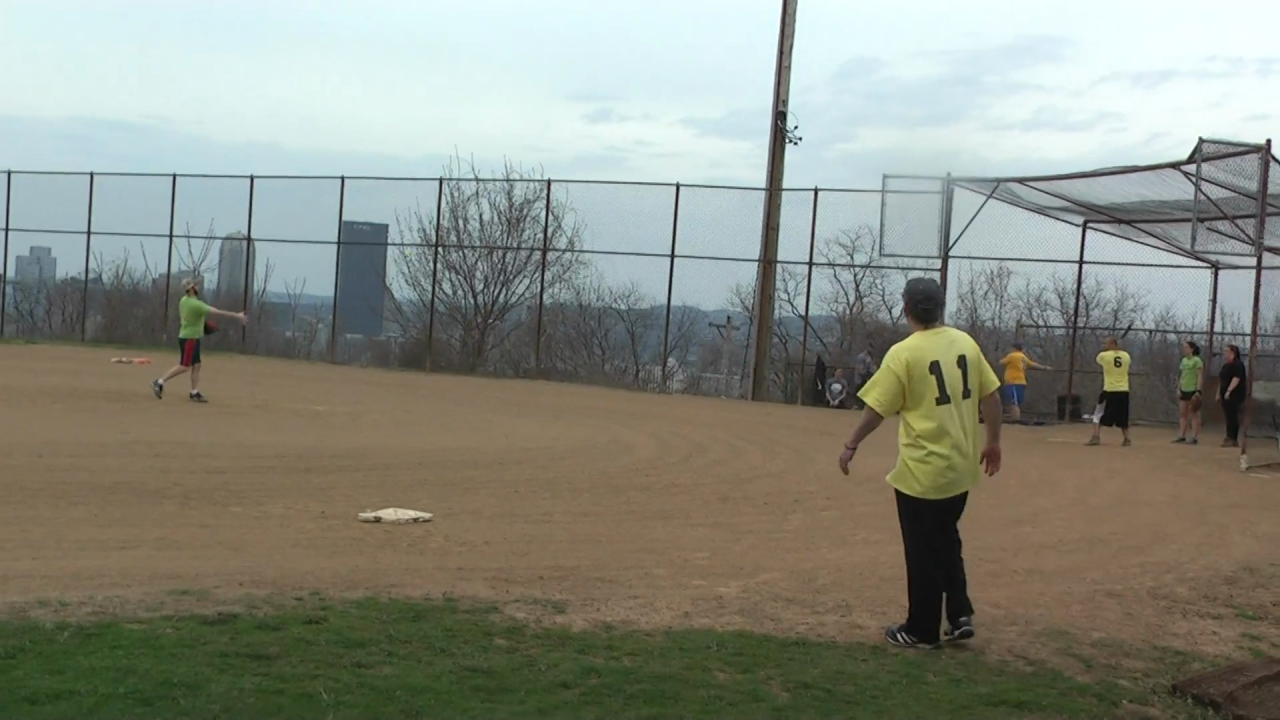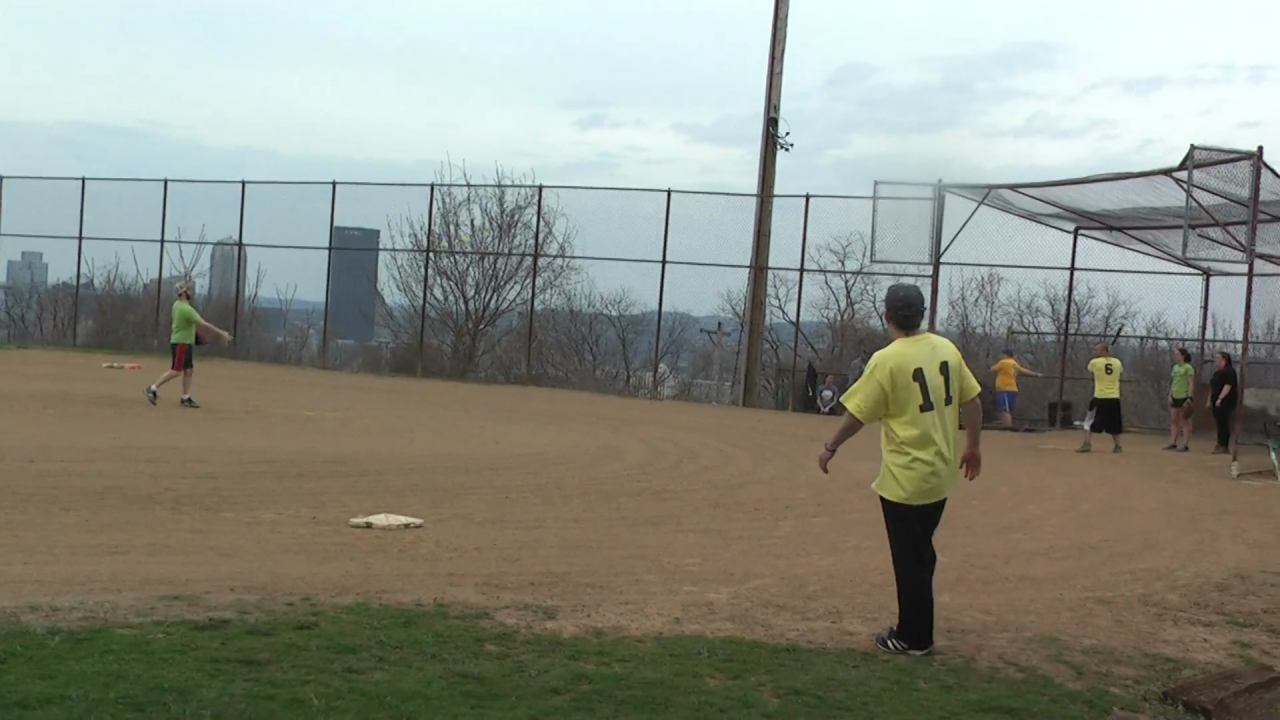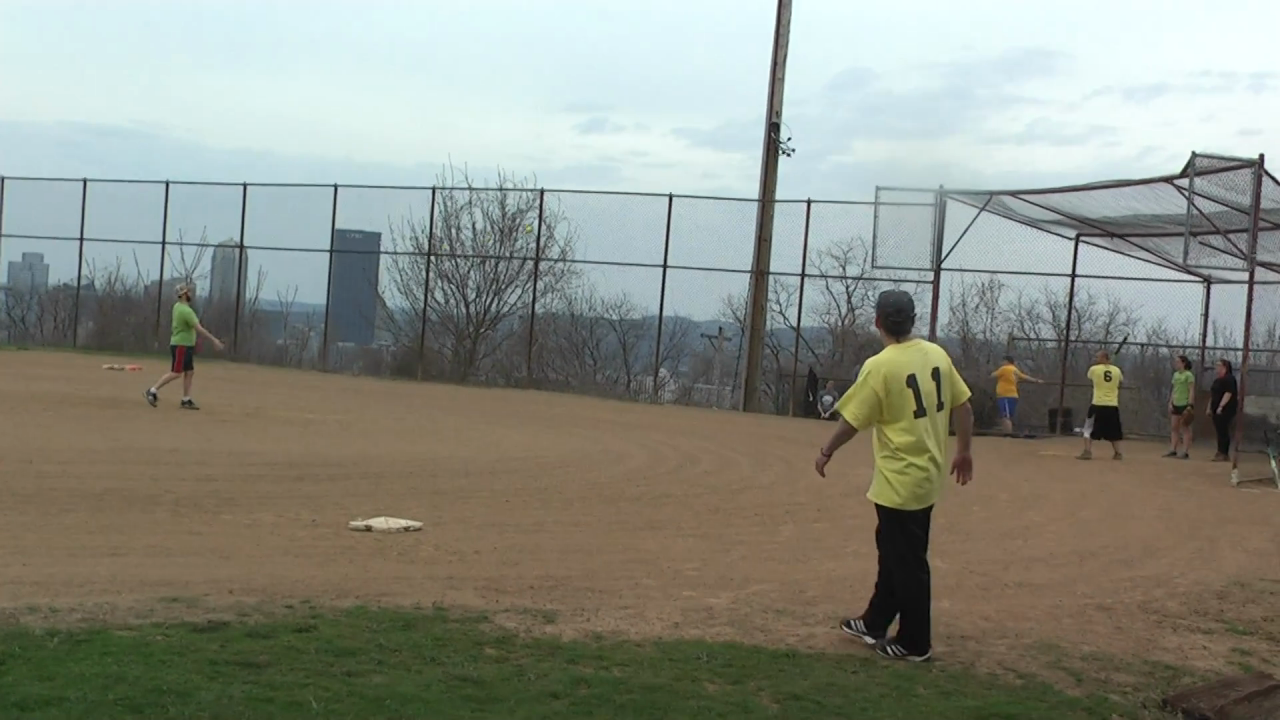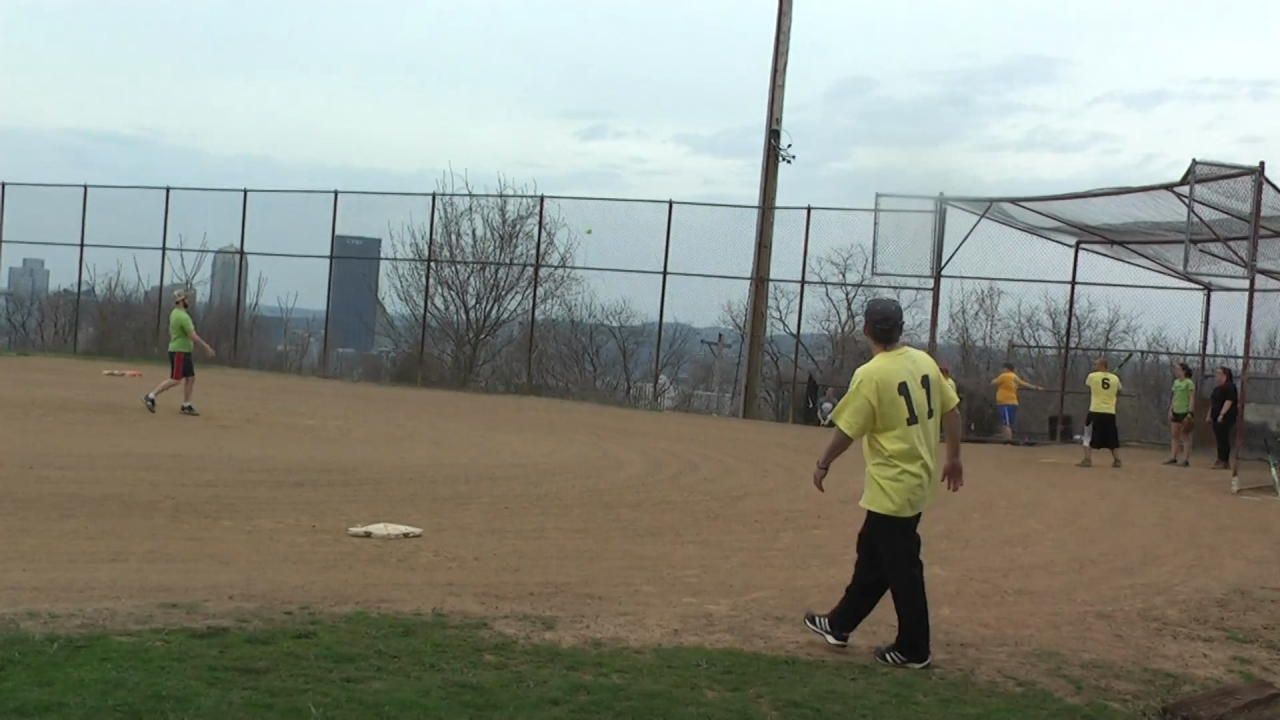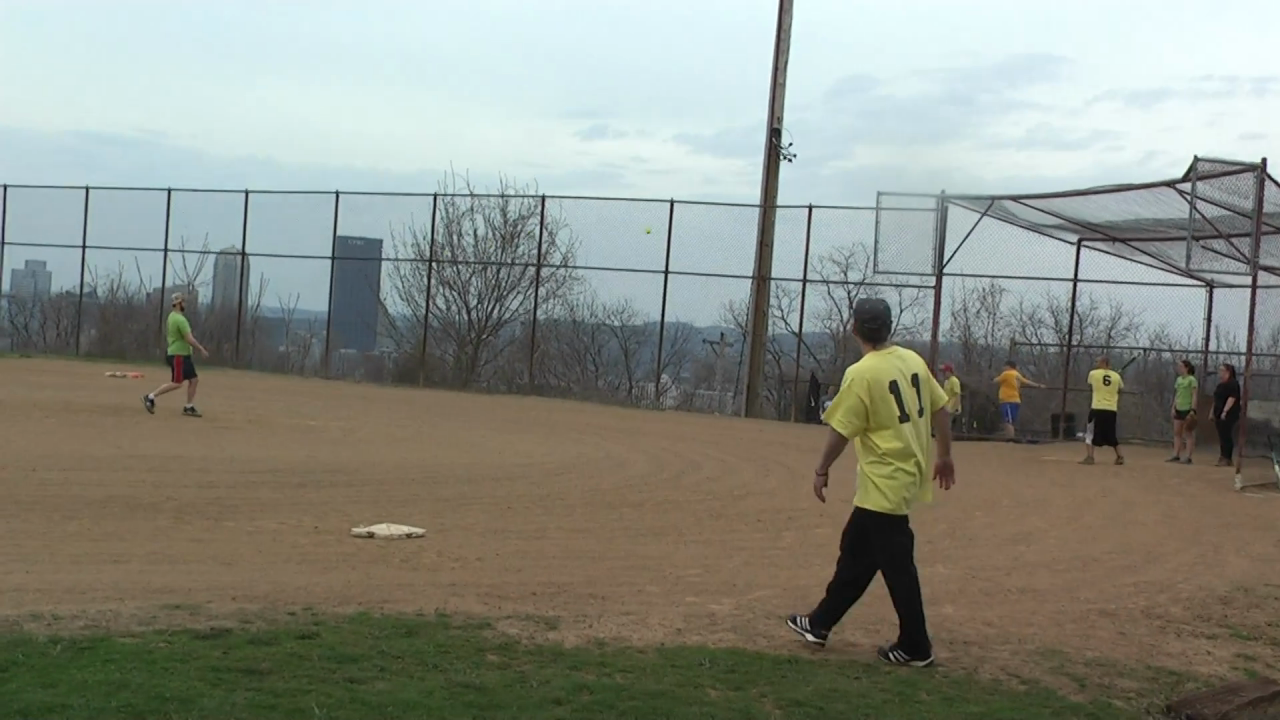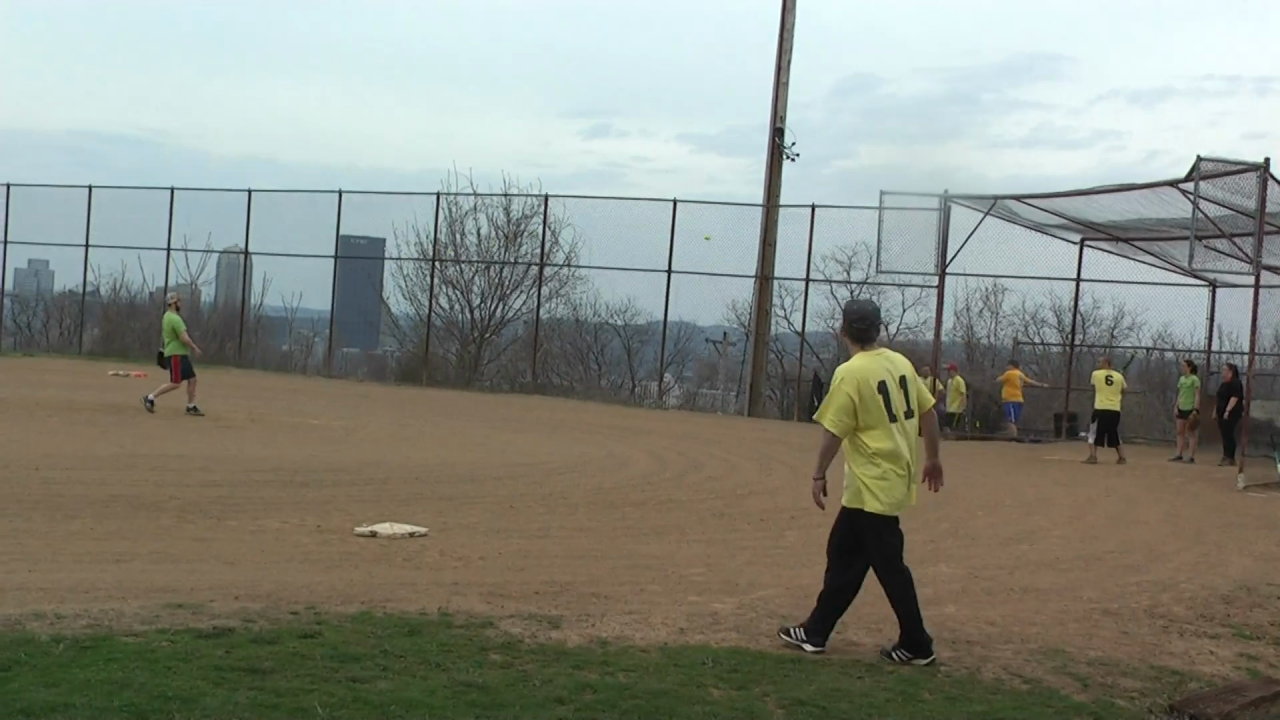
dt=0.1s
person 1, frame 1
left shoulder: (904, 353)
right shoulder: (966, 342)
left elbow: (878, 407)
right elbow: (991, 396)
left wrist: (851, 446)
right wrist: (992, 441)
left hip: (922, 470)
right hip: (961, 467)
left knee: (923, 551)
right knee: (946, 545)
left ankle: (923, 629)
right ankle: (960, 614)
person 1, frame 2
left shoulder: (886, 360)
right shoulder: (947, 349)
left elbow: (858, 413)
right elbow: (972, 401)
left wrist: (830, 447)
right wrist: (972, 446)
left hip: (905, 476)
right hip: (941, 473)
left knee: (909, 556)
right knee: (921, 550)
left ankle: (913, 635)
right ankle: (920, 628)
person 1, frame 3
left shoulder: (879, 366)
right shoulder: (937, 354)
left elbow: (853, 421)
right elbow: (961, 406)
left wrist: (826, 451)
right wrist: (963, 451)
left hip: (899, 480)
right hip: (929, 474)
left knee: (905, 561)
right knee: (894, 550)
left ankle: (914, 641)
right ankle: (875, 623)
person 1, frame 4
left shoulder: (870, 374)
right shoulder: (925, 362)
left elbow: (847, 430)
right elbow: (950, 412)
left wrist: (823, 464)
right wrist: (953, 458)
left hip: (891, 487)
right hip: (918, 480)
left knee: (902, 566)
right knee: (871, 555)
left ankle: (913, 648)
right ankle: (840, 623)
person 1, frame 5
left shoulder: (860, 374)
right shoulder: (914, 361)
left elbow: (842, 431)
right elbow: (940, 410)
left wrist: (821, 470)
right wrist: (944, 456)
left hip: (883, 484)
right hip: (909, 478)
left knee: (896, 565)
right knee: (857, 552)
left ankle: (916, 647)
right ankle: (820, 623)
person 1, frame 6
left shoulder: (850, 373)
right shoulder: (901, 363)
left elbow: (834, 431)
right elbow: (928, 413)
left wrist: (818, 475)
right wrist: (932, 458)
left hip: (872, 485)
right hip: (896, 479)
left knee: (889, 566)
right knee: (844, 555)
left ankle: (916, 644)
right ankle: (815, 631)
